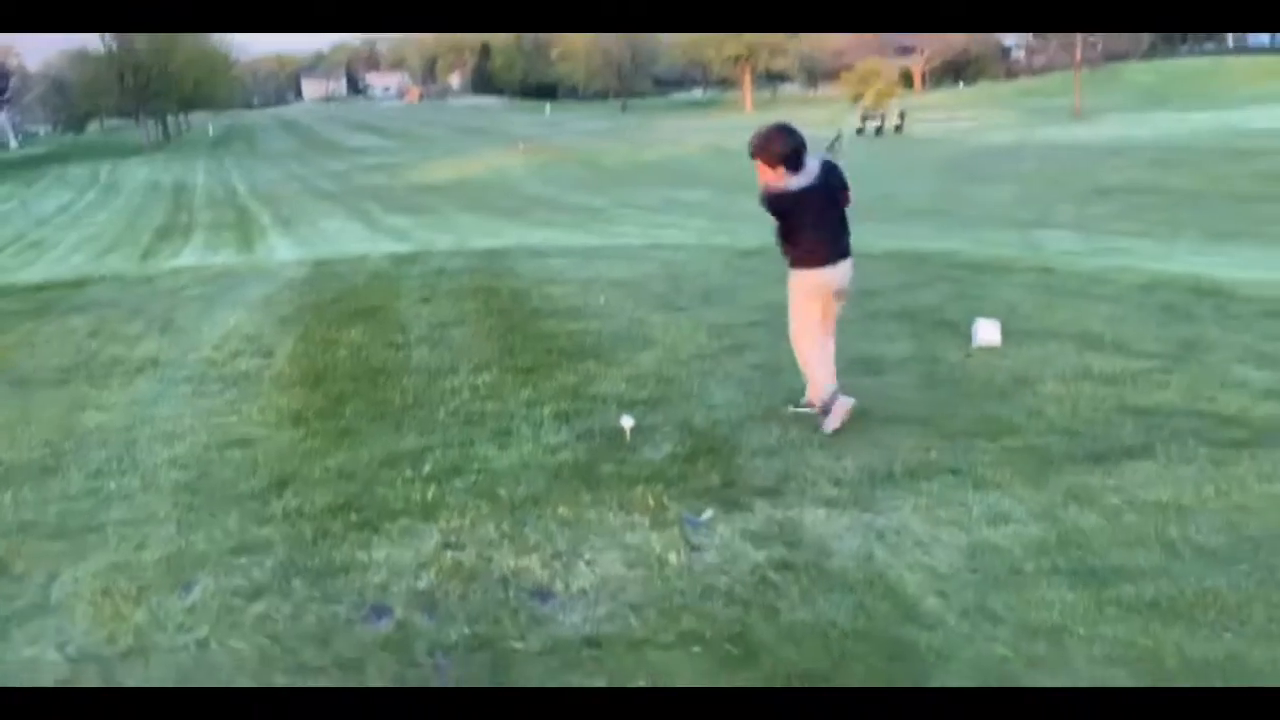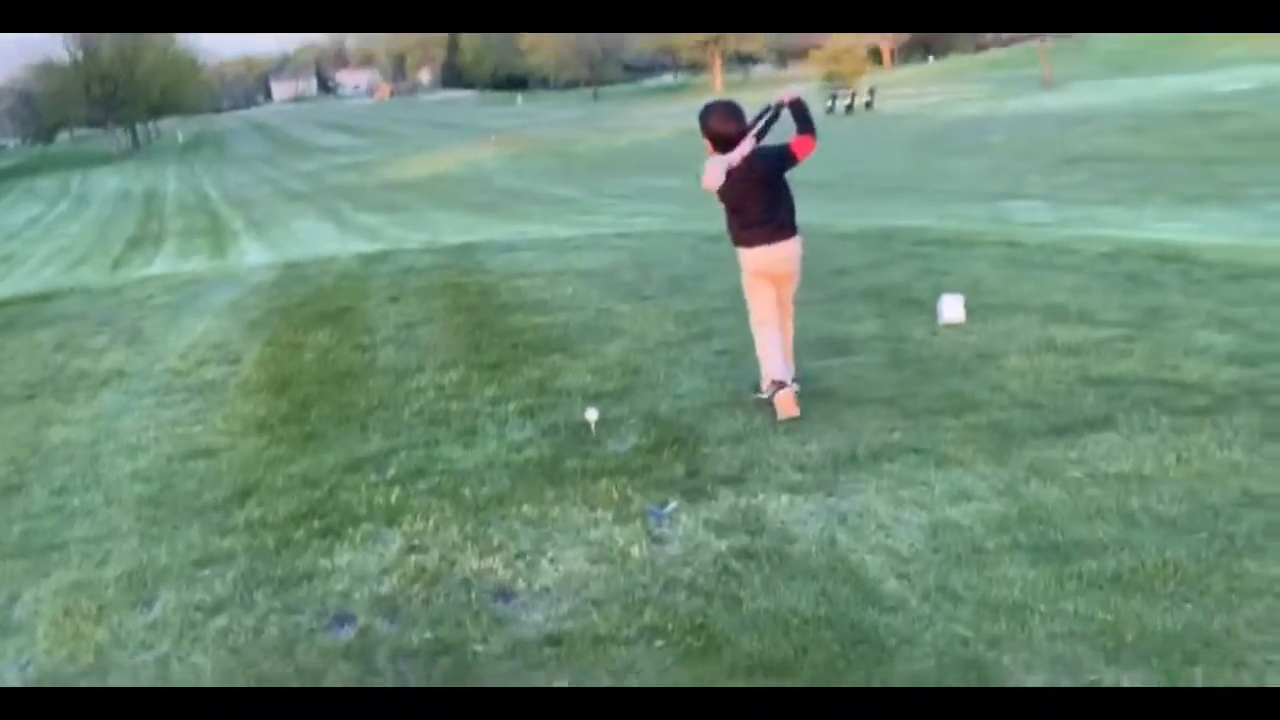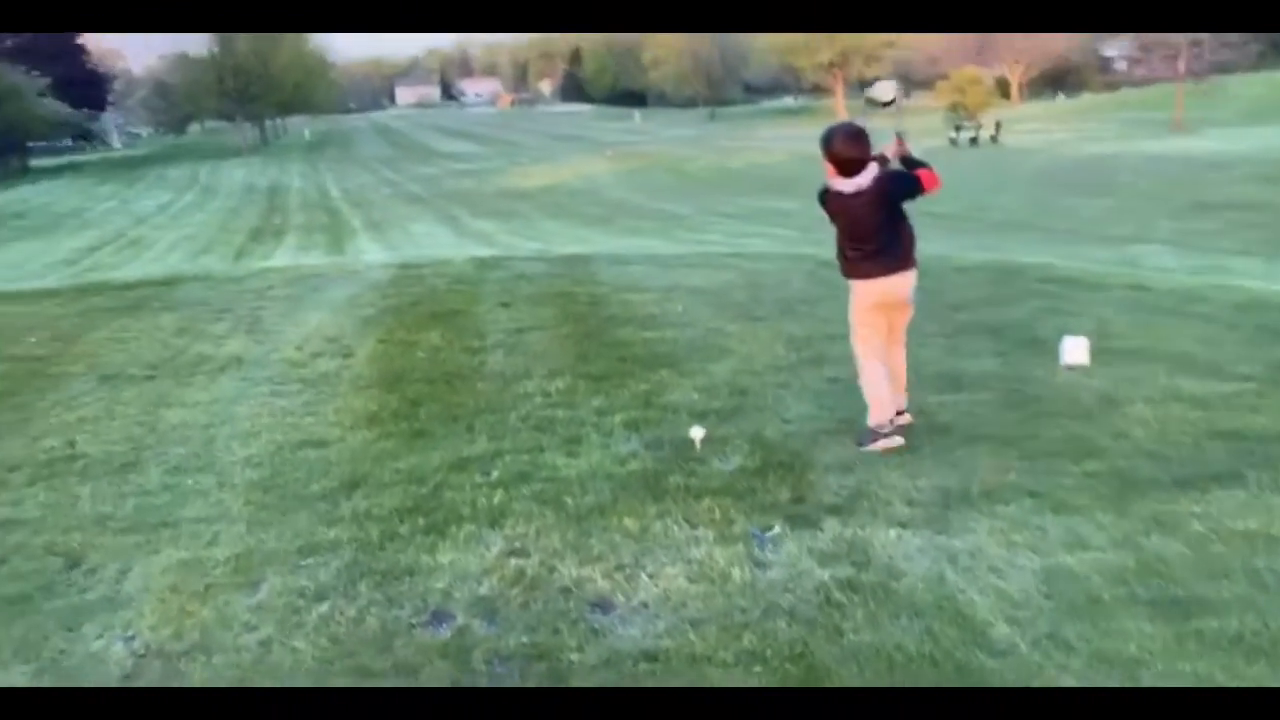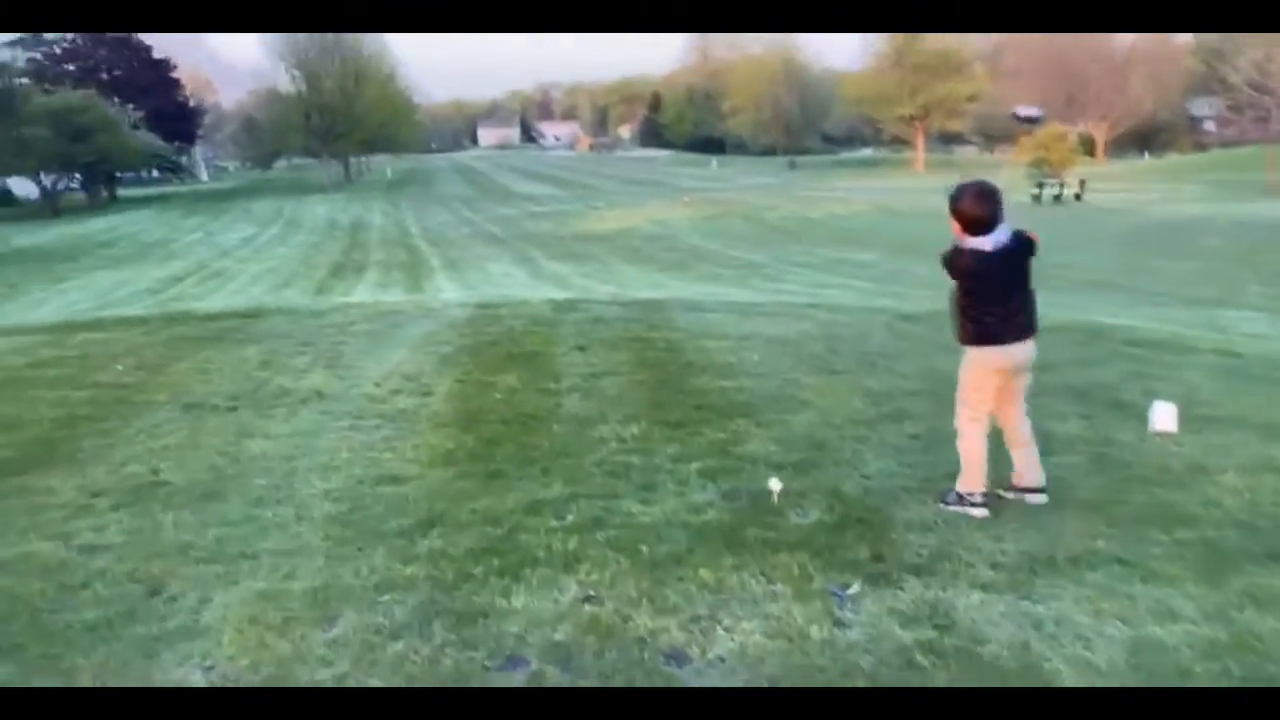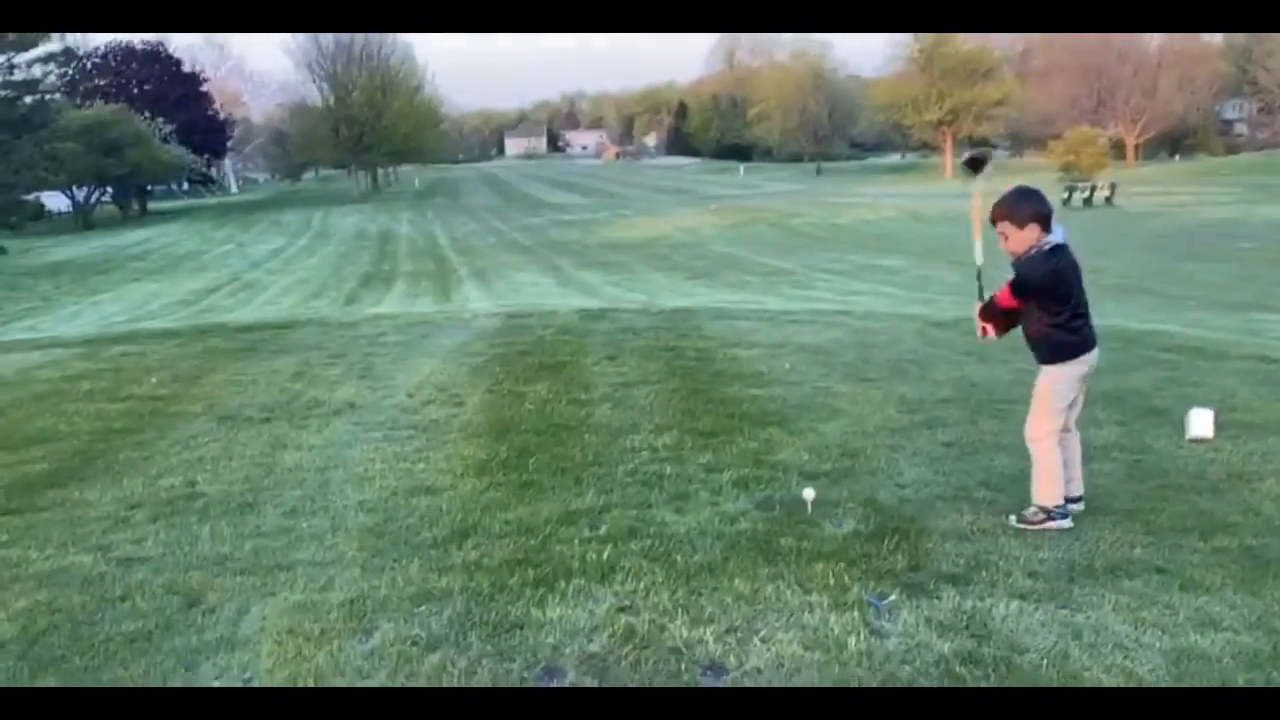
dt=0.5s
person 1, frame 1
left shoulder: (775, 200)
right shoulder: (828, 174)
right elbow: (844, 198)
left hip: (807, 274)
right hip: (841, 265)
left knee: (805, 337)
right knee: (824, 332)
left ankle: (828, 395)
right ankle: (822, 395)
person 1, frame 2
left shoulder: (713, 170)
right shoulder: (765, 160)
left elbow: (741, 146)
right elbow: (807, 140)
left wrist: (774, 109)
right wrist: (795, 104)
left hip: (752, 255)
right hip: (786, 246)
left knee: (764, 322)
right knee: (783, 313)
left ankle: (777, 383)
right ankle: (784, 377)
person 1, frame 3
left shoulder: (828, 198)
right shoulder: (888, 184)
right elbow: (930, 179)
left wrist: (882, 162)
right wrist: (903, 157)
left hip: (866, 285)
right hip: (902, 277)
left knee: (869, 355)
right knee: (894, 346)
left ankle: (882, 425)
right ankle: (897, 408)
person 1, frame 4
left shoulder: (958, 261)
right shoulder: (1018, 246)
left wrist: (966, 234)
right wrist: (997, 225)
left hip: (986, 351)
right hip: (1023, 344)
left knee: (971, 420)
right knee: (1014, 412)
left ankle: (971, 493)
right ankle: (1030, 482)
person 1, frame 5
left shoulder: (1035, 270)
right shoulder: (1054, 255)
left elbow: (1006, 301)
left wrist: (983, 315)
right wrist: (998, 323)
left hip: (1062, 360)
right hip: (1079, 353)
left knee: (1041, 431)
right knee: (1063, 427)
left ankle: (1051, 507)
right ankle: (1071, 493)
